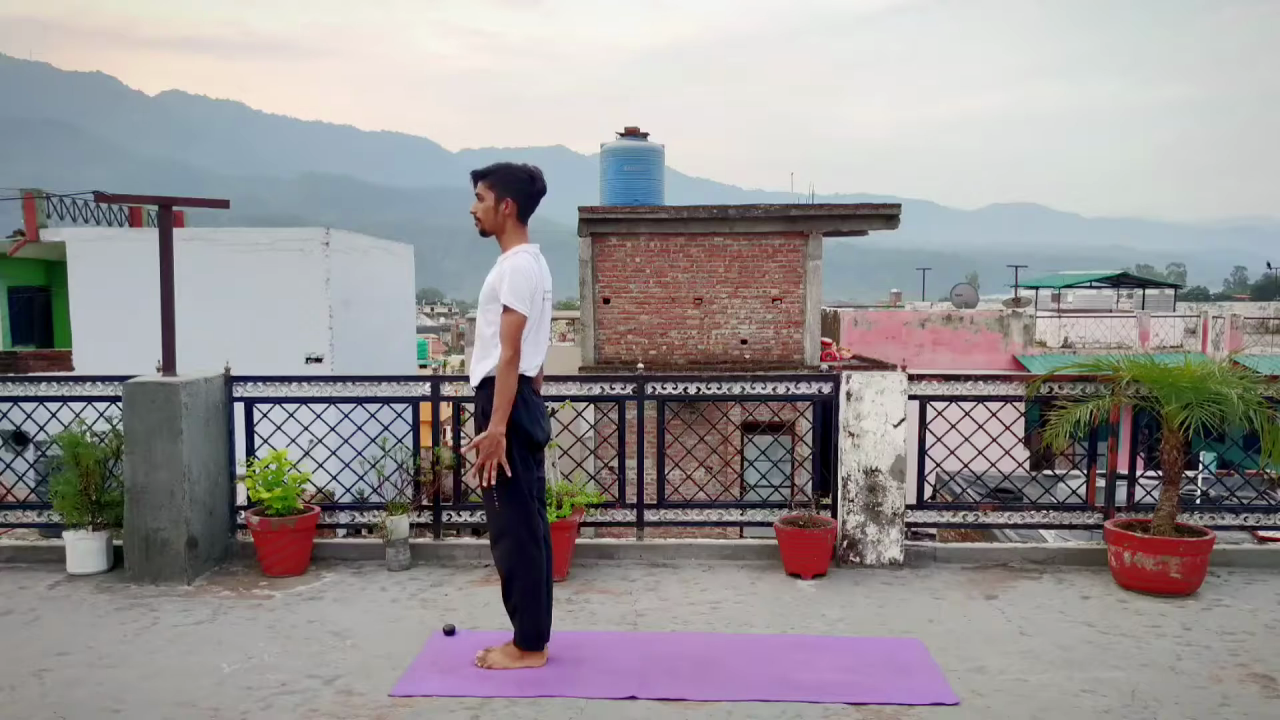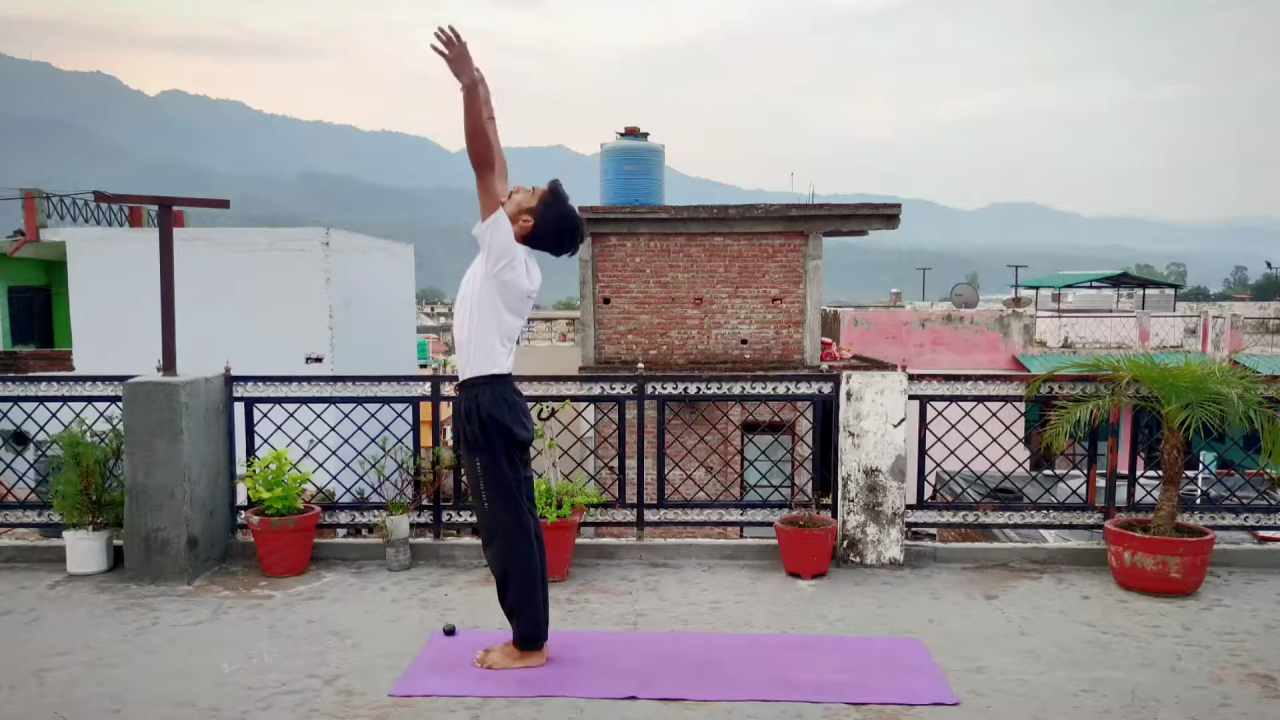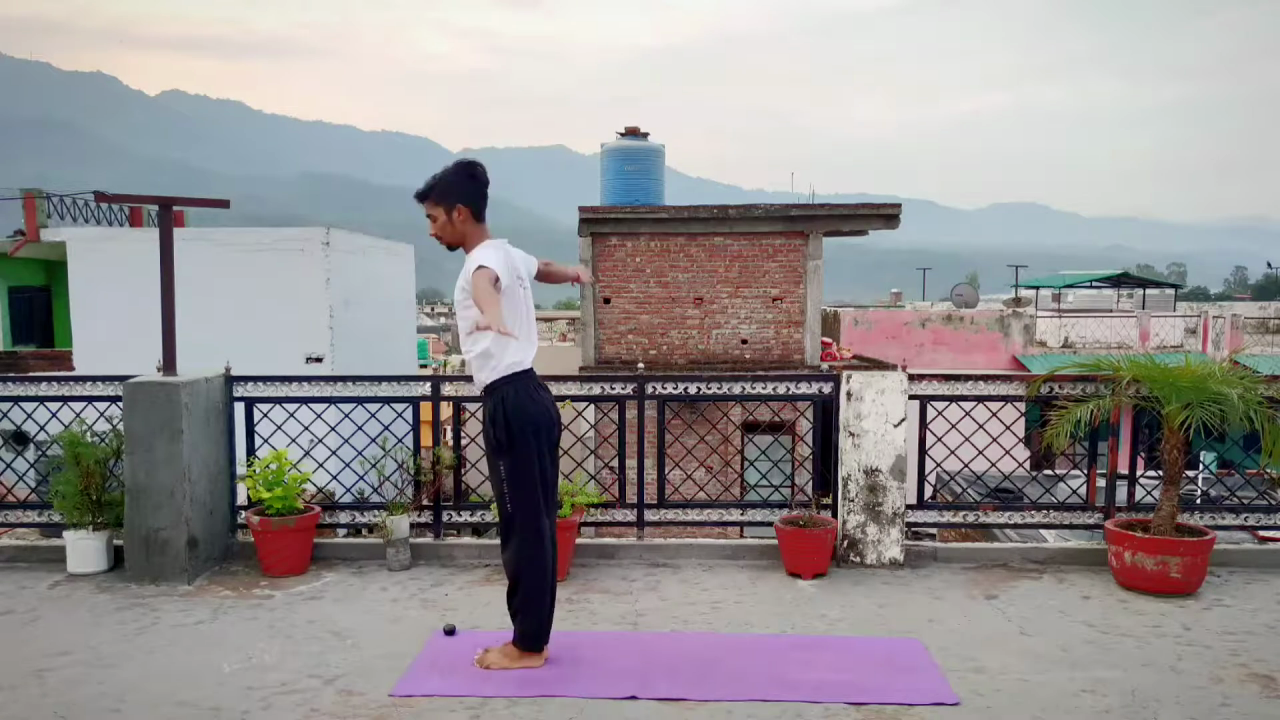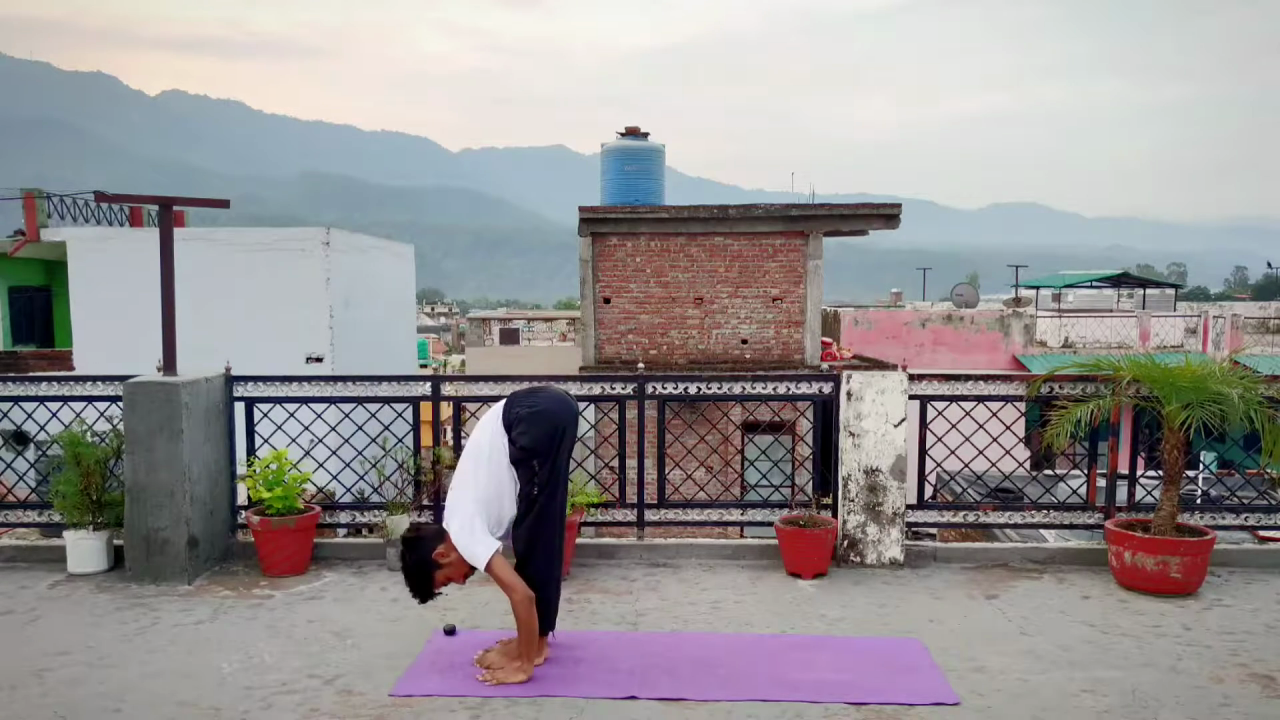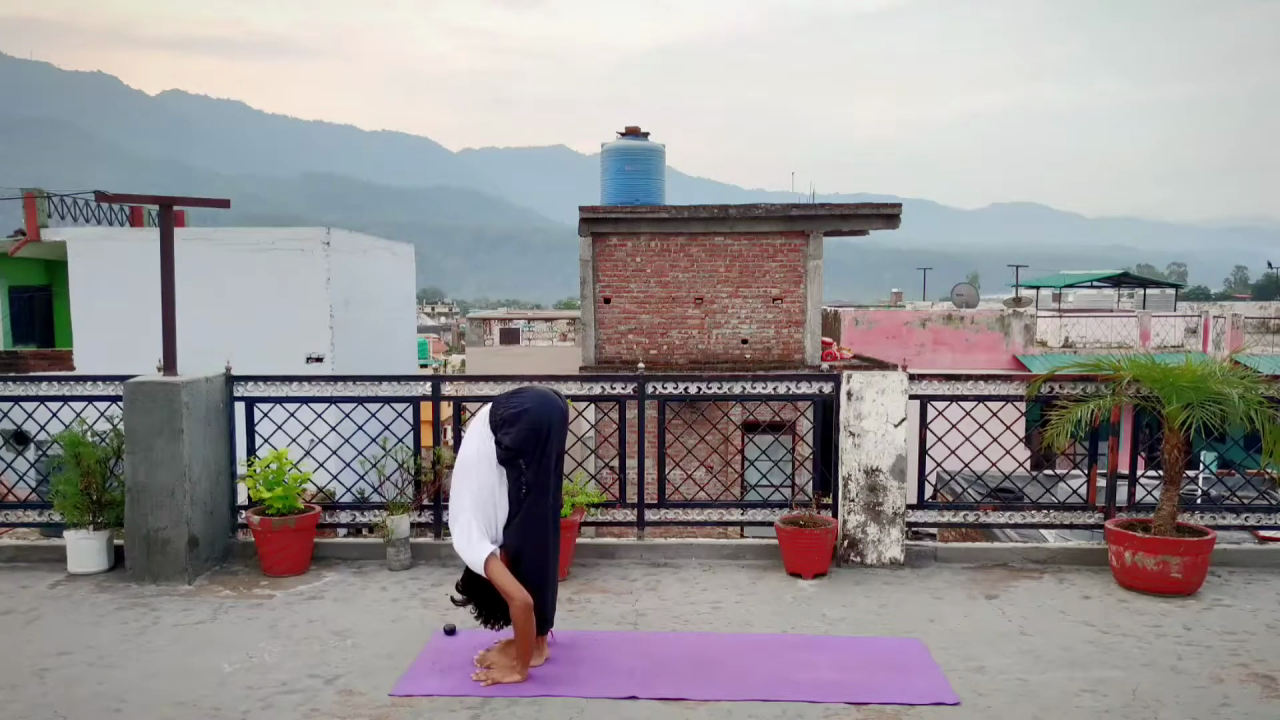
dt=1s
person 1, frame 1
left shoulder: (515, 266)
right shoulder: (529, 262)
left elbow: (510, 353)
left wrist: (496, 426)
left hip: (506, 404)
right hip: (520, 403)
left knee: (514, 527)
right knee: (526, 525)
left ankle: (528, 646)
right ankle: (531, 636)
person 1, frame 2
left shoulder: (505, 251)
right shoulder: (518, 260)
left elbow: (485, 168)
right elbow: (493, 170)
left wrist: (470, 86)
right wrist: (481, 96)
left hip: (485, 401)
right hip: (496, 399)
left knee: (506, 525)
right knee: (514, 522)
left ankle: (528, 645)
right ankle: (530, 635)
person 1, frame 3
left shoulder: (482, 259)
right shoulder: (507, 253)
left elbow: (487, 288)
right elbow: (546, 267)
left wrist: (488, 315)
right wrist: (578, 274)
left hip: (510, 400)
right hip: (521, 399)
left knee: (525, 530)
right knee: (532, 527)
left ankle: (528, 646)
right ankle: (530, 638)
person 1, frame 4
left shoulder: (462, 530)
right shoulder: (470, 520)
left elbow: (521, 594)
left wrist: (525, 664)
left hip: (540, 417)
right hip: (549, 409)
left knee: (531, 536)
right knee: (538, 535)
left ankle: (533, 646)
right ankle: (534, 640)
person 1, frame 5
left shoulder: (468, 541)
left elbow: (521, 601)
left wrist: (520, 667)
left hip: (528, 417)
right hip: (542, 408)
left knee: (525, 537)
right knee: (536, 533)
left ankle: (534, 647)
right ankle: (533, 640)
